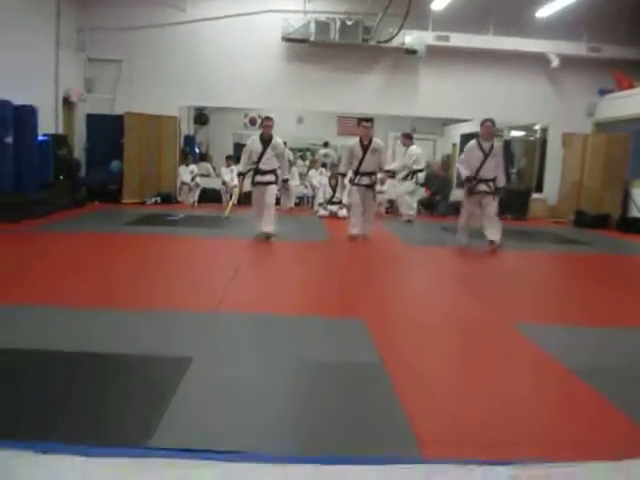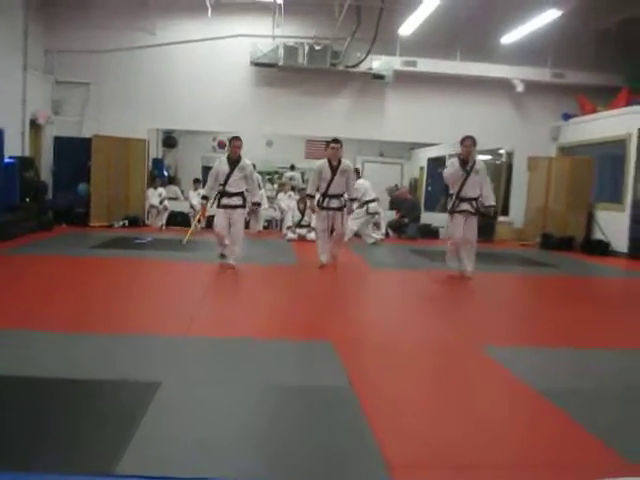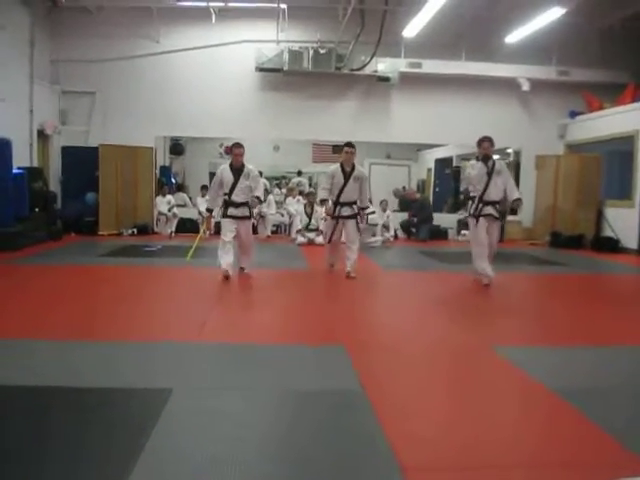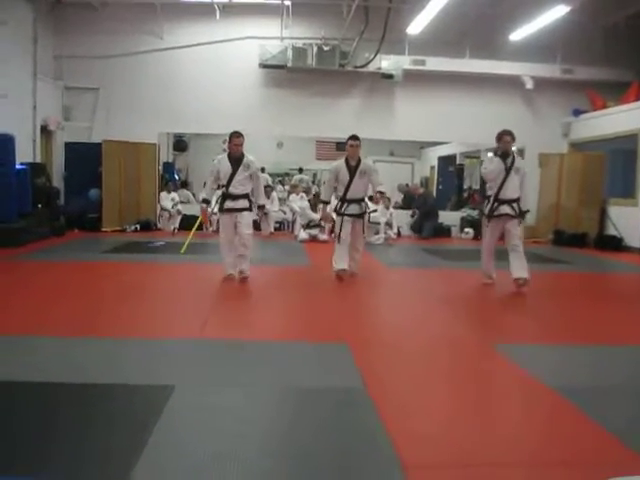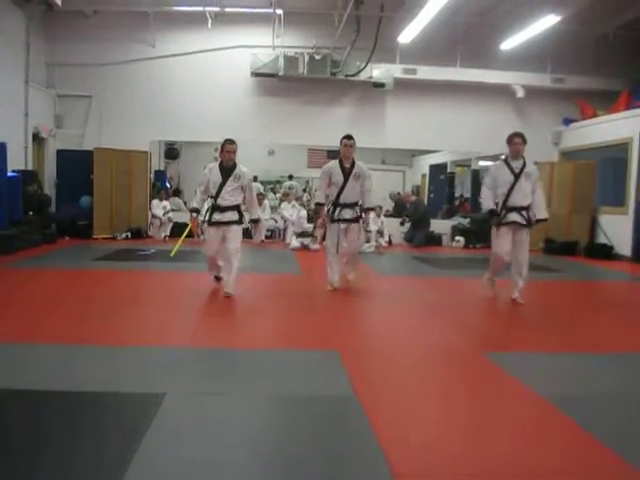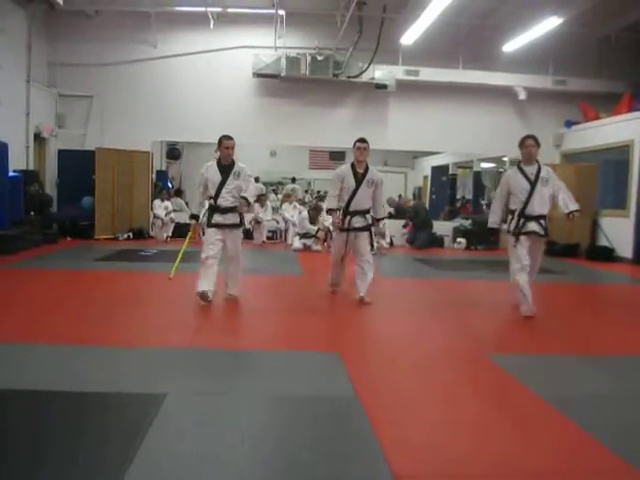
dt=0.3s
person 1, frame 1
left shoulder: (497, 148)
right shoulder: (472, 145)
left elbow: (499, 167)
right elbow: (461, 162)
left wrist: (499, 185)
right wrist: (466, 176)
left hip: (490, 186)
right hip: (473, 185)
left knee: (490, 214)
right knee: (467, 214)
left ankle: (494, 240)
right ankle: (462, 239)
person 1, frame 2
left shoulder: (480, 165)
right shoulder: (454, 162)
left elbow: (486, 186)
right elbow: (448, 178)
left wrist: (489, 204)
right wrist: (460, 165)
left hip: (472, 205)
right hip: (456, 204)
left knee: (470, 239)
right knee: (456, 237)
left ankle: (466, 268)
right ankle: (453, 264)
person 1, frame 3
left shoulder: (501, 166)
right shoulder: (473, 165)
left elbow: (509, 184)
right elbow: (472, 180)
left wrist: (515, 199)
right wrist: (482, 163)
left hip: (495, 209)
right hip: (478, 208)
left knee: (492, 244)
right knee: (479, 243)
left ankle: (482, 269)
right ankle: (485, 274)
person 1, frame 4
left shoulder: (519, 163)
right shoulder: (490, 160)
left elbow: (522, 187)
right elbow: (488, 175)
left wrist: (523, 208)
right wrist: (500, 159)
left hip: (513, 208)
right hip: (494, 207)
left knee: (516, 243)
right knee: (488, 244)
left ankle: (520, 276)
right ankle: (488, 274)
person 1, frame 5
left shoulder: (531, 169)
right shoulder: (497, 168)
left elbow: (537, 192)
right elbow: (487, 190)
left wrist: (541, 215)
right wrist: (490, 209)
left hip: (523, 217)
right hip: (502, 216)
left knee: (521, 257)
right knee: (501, 254)
left ankle: (516, 292)
right ankle: (492, 275)
person 1, frame 6
left shoulder: (548, 173)
right shoulder: (511, 175)
left elbow: (560, 192)
right elbow: (500, 200)
left wrist: (571, 208)
right wrist: (493, 224)
left hip: (539, 225)
right hip: (519, 225)
left knee: (533, 266)
right knee: (521, 265)
left ankle: (524, 299)
right ankle: (526, 306)
person 2, frame 1
left shoulder: (278, 143)
right shoulder: (253, 141)
left elbow: (283, 162)
right elbow: (245, 158)
left wrist: (285, 178)
right wrist: (241, 174)
left hip: (271, 177)
right hip: (257, 176)
left knee: (269, 203)
right knee: (258, 205)
left ankle: (268, 230)
right ankle: (263, 228)
person 2, frame 2
left shoulder: (246, 165)
right shoulder: (220, 163)
left elbow: (253, 185)
right elbow: (211, 181)
left wrist: (255, 202)
right wrist: (205, 199)
left hip: (238, 201)
right hip: (223, 200)
left knee: (236, 232)
right knee: (219, 229)
left ankle: (231, 259)
right ankle: (225, 249)
person 2, frame 3
left shoulder: (251, 171)
right shoulder: (222, 171)
left elbow: (258, 187)
right elbow: (214, 191)
left wrist: (256, 199)
right wrist: (209, 210)
left hip: (245, 211)
right hip: (228, 211)
left knee: (245, 242)
right knee: (226, 240)
left ankle: (243, 265)
right ankle: (226, 269)
person 2, frame 4
left shoulder: (251, 162)
right shoulder: (219, 161)
left elbow: (257, 185)
right elbow: (211, 183)
left wrist: (261, 205)
right wrist: (205, 203)
left hip: (244, 204)
right hip: (226, 204)
left knee: (245, 237)
right knee: (226, 239)
left ankle: (243, 269)
right ankle: (230, 270)
person 2, frame 5
left shoulder: (243, 173)
right shoulder: (210, 170)
left elbow: (250, 196)
right elbow: (201, 191)
left wrist: (254, 219)
right wrist: (195, 212)
left hip: (233, 217)
right hip: (214, 216)
left knee: (232, 253)
right knee: (211, 252)
left ankle: (229, 288)
right ankle: (217, 272)
person 2, frame 6
left shoulder: (242, 170)
right shoulder: (208, 169)
left elbow: (249, 189)
right elbow: (201, 194)
left wrist: (244, 201)
right wrist: (195, 218)
left hip: (234, 218)
right hip: (213, 218)
left knee: (234, 257)
right knee: (209, 255)
left ankle: (232, 290)
right ankle: (205, 290)
person 3, frame 1
left shoulder: (379, 145)
right shoulder: (353, 145)
left elbow: (384, 161)
right elbow: (346, 162)
right wrist: (342, 178)
left hip: (371, 179)
right hip: (356, 179)
left knee: (370, 208)
right knee: (356, 205)
left ankle: (365, 232)
right ankle: (354, 232)
person 3, frame 2
left shoulder: (348, 166)
right shoulder: (320, 166)
left elbow: (350, 186)
right elbow: (313, 184)
left wrist: (351, 203)
right wrist: (311, 201)
left hip: (339, 202)
right hip: (324, 202)
left knee: (339, 231)
right knee: (322, 231)
left ankle: (333, 252)
right ankle: (323, 259)
person 3, frame 3
left shoulder: (361, 173)
right shoulder: (333, 171)
left elbow: (364, 193)
right elbow: (324, 189)
left wrist: (362, 211)
right wrist: (326, 205)
left hip: (352, 211)
right hip: (336, 209)
left knee: (353, 241)
right knee: (332, 239)
left ankle: (350, 269)
right ankle: (331, 261)
person 3, frame 4
left shoulder: (369, 167)
right shoulder: (337, 167)
left elbow: (377, 183)
right elbow: (328, 187)
right wrist: (324, 209)
left hip: (360, 207)
right hip: (343, 207)
left knee: (358, 241)
right knee: (342, 239)
left ankle: (353, 268)
right ankle: (340, 269)
person 3, frame 5
left shoulder: (363, 170)
right shoulder: (329, 168)
left elbow: (367, 192)
right elbow: (321, 190)
left wrist: (367, 214)
right wrist: (321, 210)
left hip: (354, 213)
right hip: (335, 213)
left knee: (354, 248)
right knee: (333, 250)
left ankle: (350, 275)
right ankle: (333, 282)
person 3, frame 6
left shoulder: (376, 176)
right shoulder: (341, 172)
left elbow: (378, 201)
right elbow: (332, 195)
left wrist: (377, 223)
right wrist: (334, 215)
left hip: (364, 221)
right hip: (344, 220)
left knee: (365, 258)
right knee: (337, 256)
left ankle: (362, 294)
right ankle: (334, 282)
